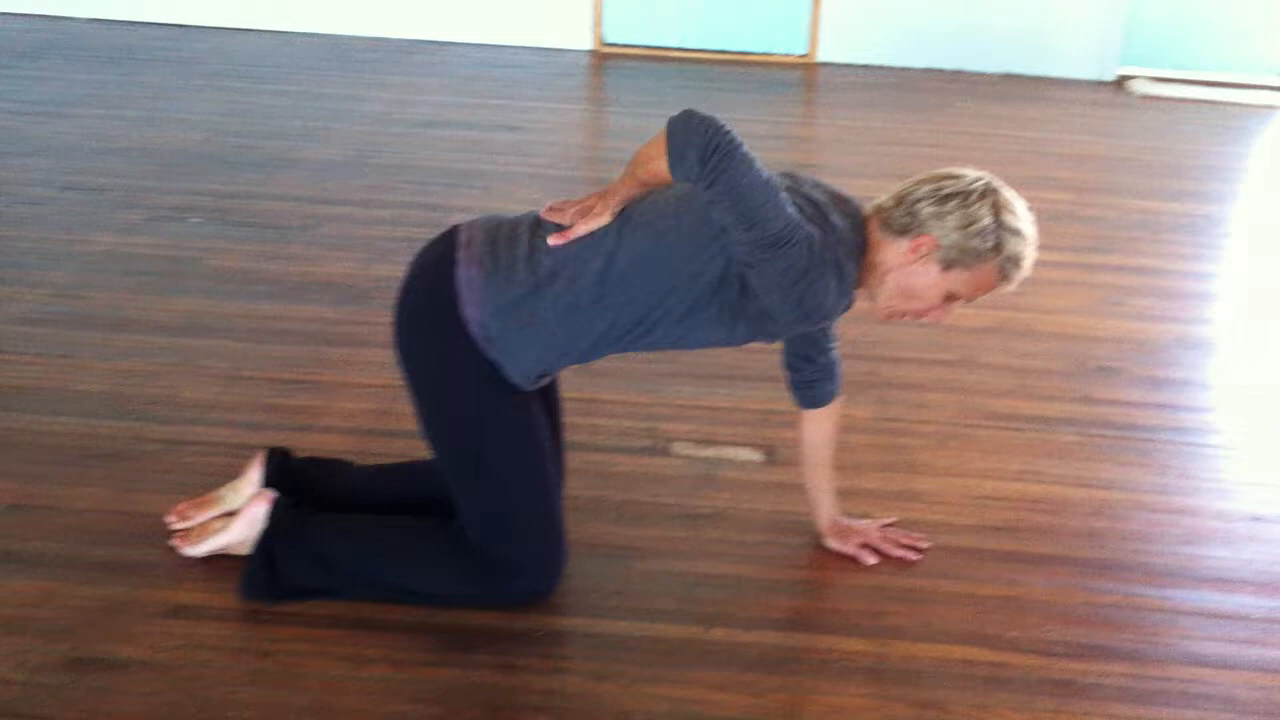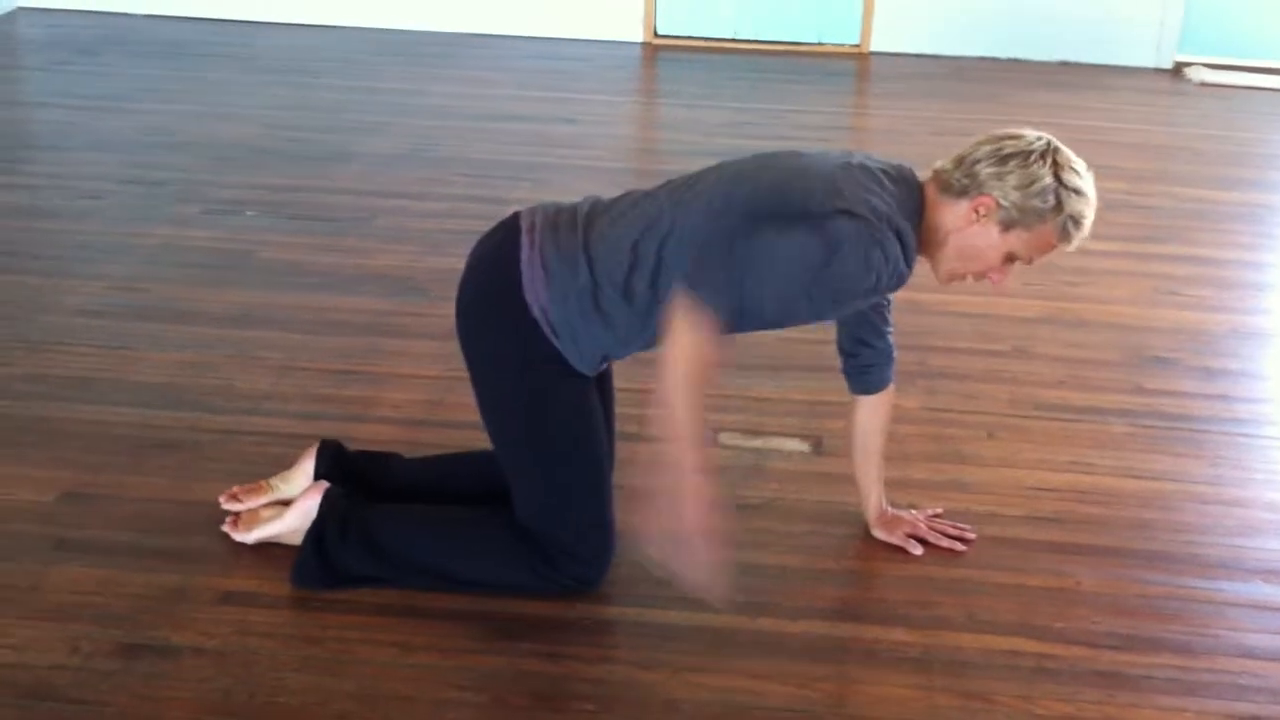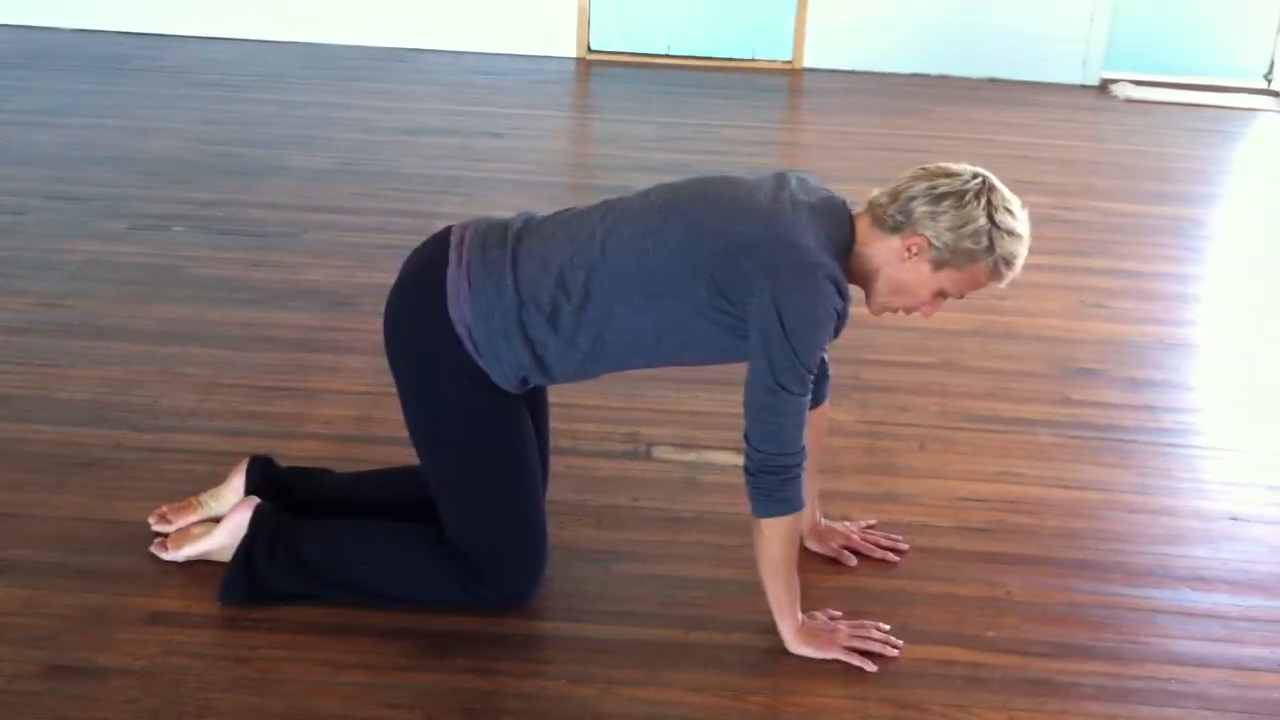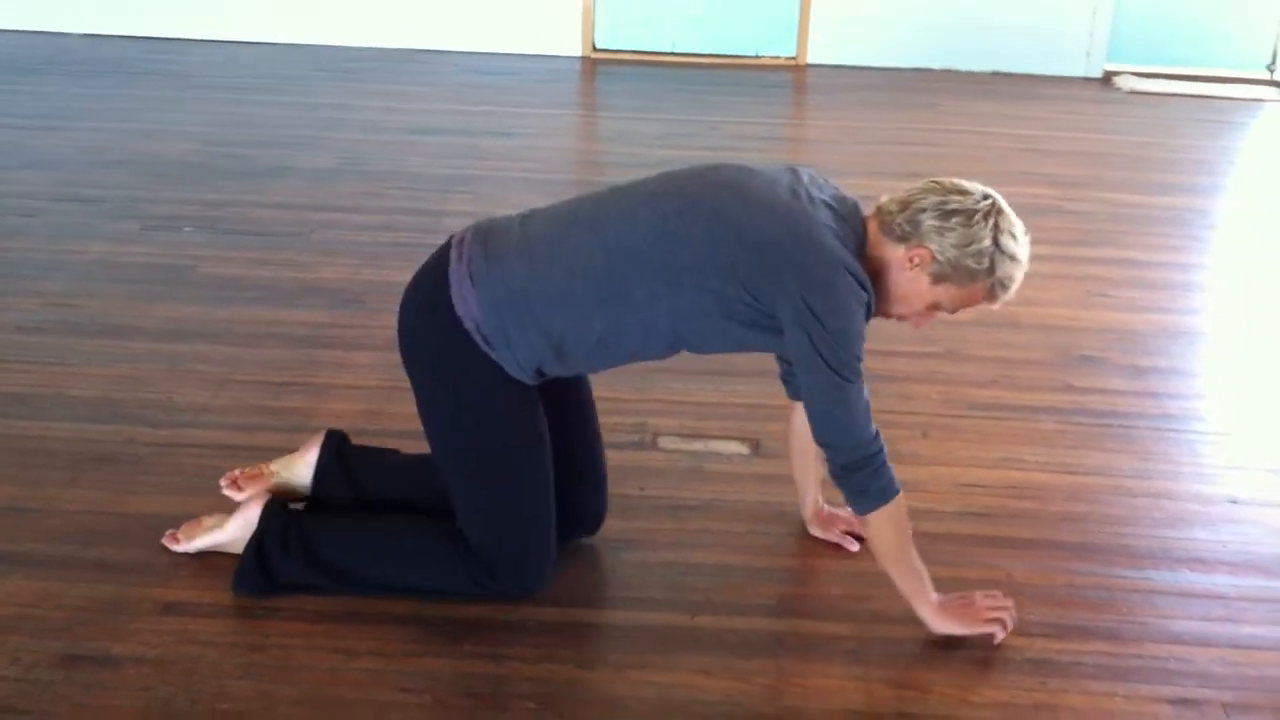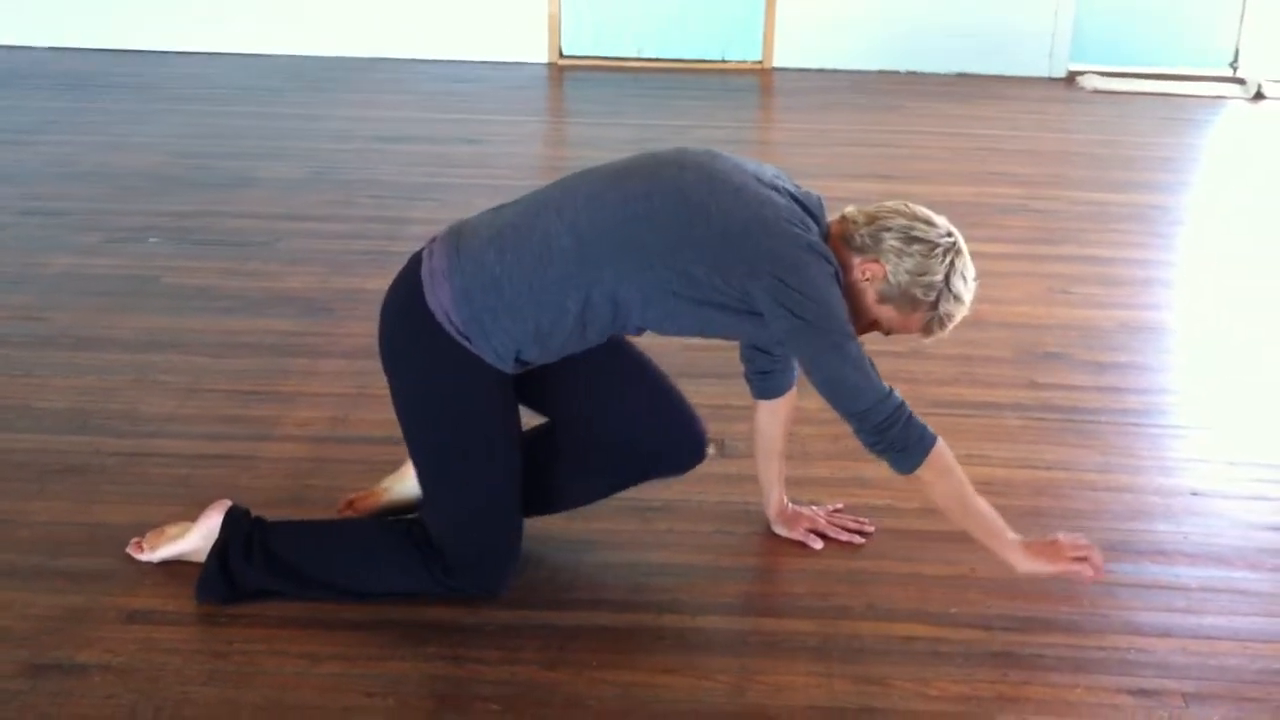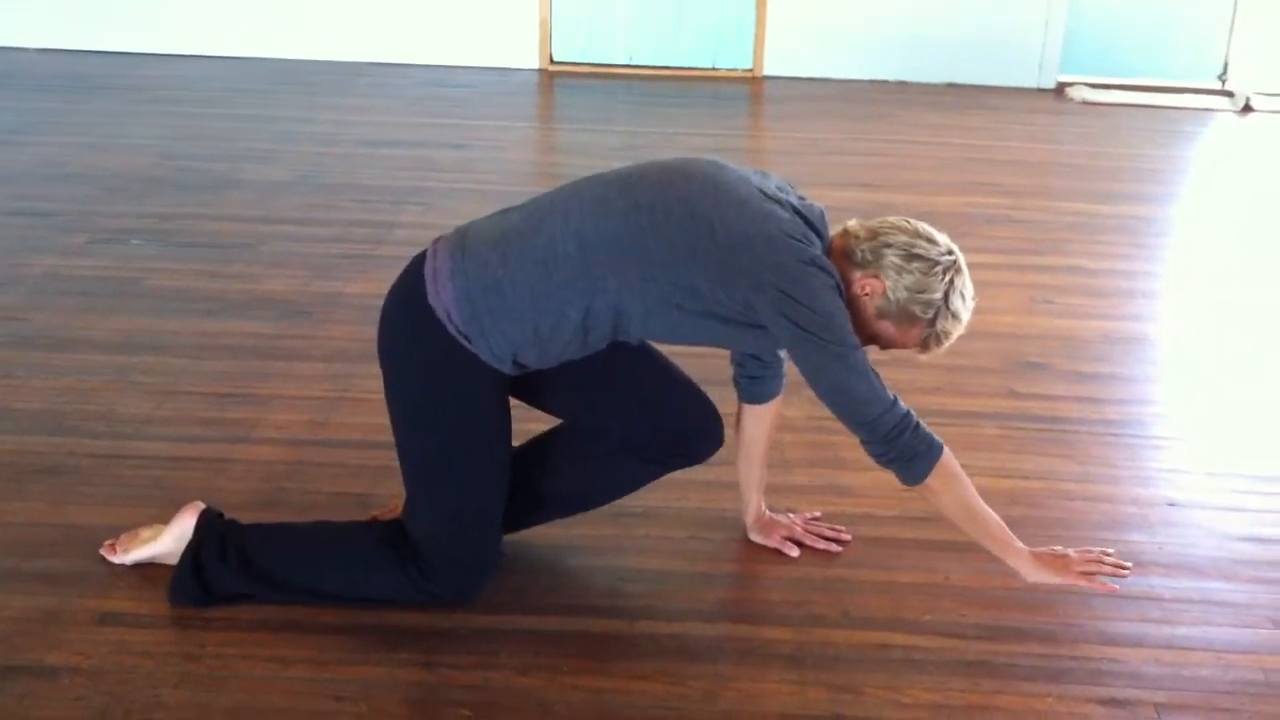
dt=0.7s
person 1, frame 1
left shoulder: (829, 237)
right shoulder: (809, 269)
left elbow: (814, 375)
right elbow: (696, 134)
left wrist: (830, 519)
right wrist: (613, 201)
left hip: (497, 304)
right hip: (463, 320)
left knee: (513, 491)
right knee: (521, 567)
left ankle: (284, 481)
right ankle: (272, 534)
person 1, frame 2
left shoulder: (886, 203)
right shoulder: (872, 243)
left elbow: (868, 356)
right elbow: (708, 274)
left wrist: (877, 507)
right wrist: (683, 465)
left hip: (559, 284)
right hip: (528, 304)
left knee: (562, 481)
right knee: (572, 555)
left ankle: (336, 471)
right ankle: (326, 524)
person 1, frame 3
left shoulder: (819, 218)
right shoulder: (805, 277)
left elbow: (807, 379)
right elbow: (772, 460)
left wrist: (812, 521)
right wrist: (792, 625)
left hip: (484, 292)
right hip: (451, 324)
left knee: (495, 496)
right knee: (502, 571)
left ankle: (266, 488)
right ankle: (255, 541)
person 1, frame 4
left shoulder: (827, 218)
right shoulder: (827, 279)
left elbow: (803, 374)
right elbow: (859, 458)
left wrist: (816, 509)
right wrist: (932, 607)
left hip: (503, 300)
right hip: (466, 328)
left knee: (575, 513)
right knee: (511, 566)
left ankle: (327, 469)
right ankle: (269, 537)
person 1, frame 5
left shoulder: (787, 223)
right shoulder: (795, 267)
left elbow: (769, 362)
right elbow: (889, 427)
left wrist: (777, 505)
right wrist: (1014, 548)
left hip: (509, 308)
right hip: (446, 327)
left knee: (673, 444)
right knee: (474, 567)
left ankle: (441, 479)
right ankle: (234, 542)
person 1, frame 6
left shoulder: (789, 229)
right shoulder: (799, 277)
left elbow: (758, 369)
right elbow: (895, 438)
left wrist: (756, 511)
right wrist: (1026, 558)
left hip: (505, 312)
right hip: (445, 327)
left knee: (685, 431)
right knee: (451, 574)
left ankle: (450, 497)
right ankle: (208, 545)
